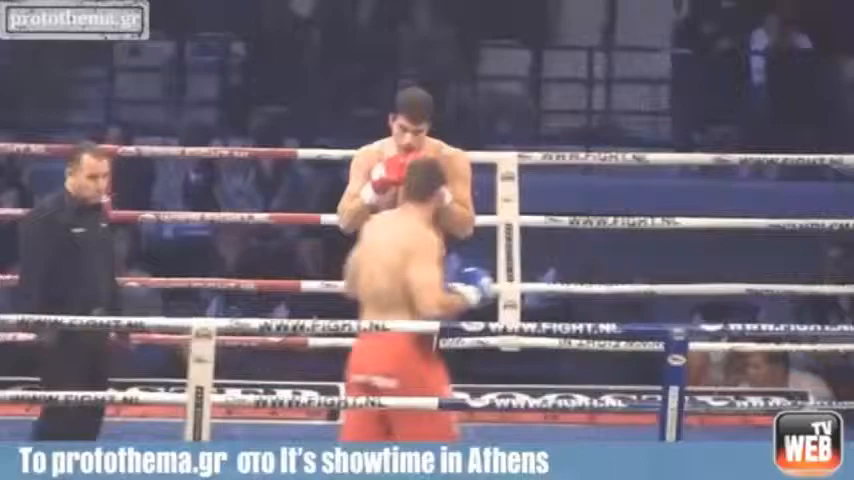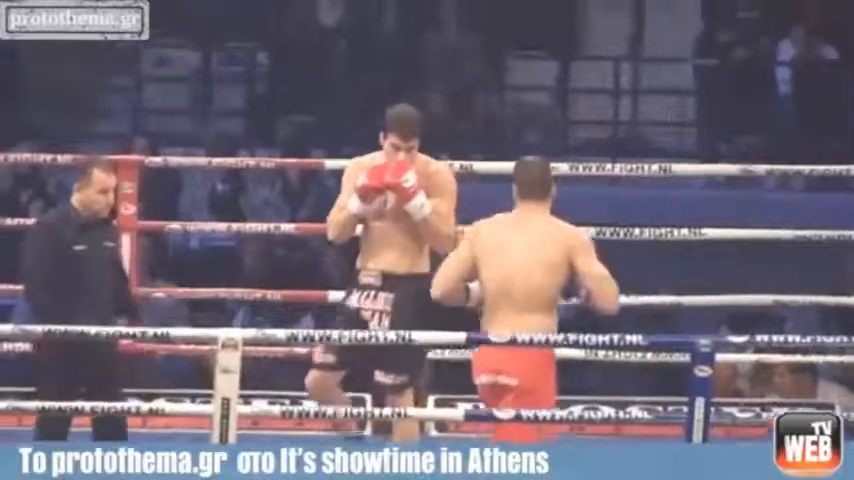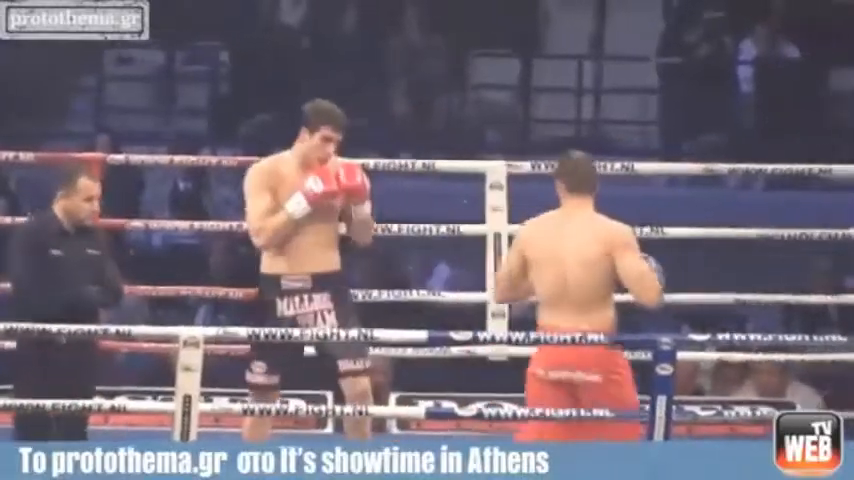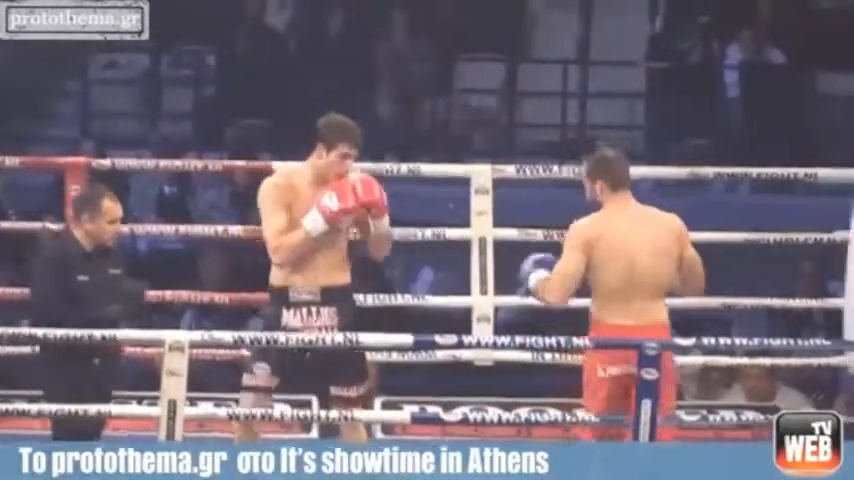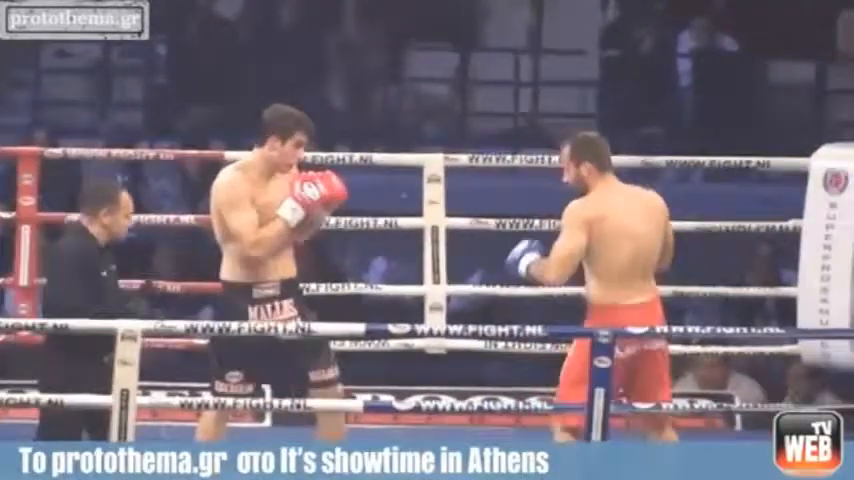
dt=0.5s
person 1, frame 1
left shoulder: (451, 160)
right shoulder: (367, 158)
left elbow: (465, 228)
right elbow: (346, 221)
left wrist: (439, 194)
right wrist: (373, 190)
person 1, frame 2
left shoulder: (436, 175)
right shoulder: (360, 169)
left elbow: (445, 242)
right elbow: (335, 233)
left wrist: (414, 199)
right wrist: (359, 200)
left hip: (407, 287)
right hip: (365, 283)
left knee: (398, 396)
right knee: (318, 382)
person 1, frame 3
left shoulder: (342, 172)
right shoulder: (264, 172)
left elbow: (363, 238)
right elbow: (261, 236)
left wrist: (361, 202)
right wrist: (304, 200)
left hip: (329, 287)
right hip: (280, 289)
left knee: (359, 388)
right knee: (262, 397)
person 1, frame 4
left shoulder: (356, 185)
right shoulder: (278, 187)
left elbow: (380, 252)
right elbow: (279, 253)
left wrist: (379, 216)
right wrist: (321, 216)
left hip: (335, 301)
right hip: (287, 303)
left knee: (349, 411)
right knee: (253, 404)
person 1, frame 5
left shoulder: (289, 175)
right shoulder: (232, 182)
right elbow: (256, 245)
left wrist: (319, 207)
right wrist: (296, 206)
left hip: (287, 294)
right hip: (243, 299)
left knee: (329, 390)
right knee: (224, 402)
person 2, frame 1
left shoulder: (374, 225)
right shoulder: (422, 237)
left elbow: (353, 285)
right elbow: (432, 307)
right wrist: (471, 295)
left hip: (365, 351)
right hip: (407, 353)
person 2, frame 2
left shoulder: (481, 231)
right shoulder: (569, 238)
left elbow: (440, 290)
right elbow: (609, 302)
right wrist: (587, 291)
left hip: (488, 356)
right hip: (532, 358)
left knee: (509, 441)
person 2, frame 3
left shoulder: (530, 232)
right shoulder: (614, 234)
left elbow: (501, 293)
right elbow: (650, 296)
right wrist: (651, 272)
left hip: (549, 352)
right hip: (599, 353)
right knee: (629, 443)
person 2, frame 4
left shoulder: (585, 231)
right shoulder: (672, 226)
left elbow: (555, 296)
right elbow: (696, 284)
left wrist: (535, 276)
right hip: (653, 342)
left knee: (601, 438)
person 2, frame 5
left shoulder: (584, 210)
right shoulder: (654, 202)
left elbow: (557, 271)
left wrist: (528, 261)
left hip: (609, 323)
right hip: (649, 319)
left knee: (566, 422)
right knee: (656, 419)
person 3, frame 1
left shoulder: (98, 213)
right shoulder: (46, 216)
right elbow: (31, 277)
left wrist: (116, 313)
left hip: (96, 326)
right hip: (63, 330)
left knee: (92, 406)
right knee: (61, 408)
person 3, frame 2
left shoulder: (106, 229)
right shoulder: (49, 229)
right elbow: (36, 289)
left wrist: (131, 316)
right wrist: (71, 326)
left hip: (102, 340)
right hip: (61, 344)
left knee: (112, 418)
right knee: (54, 421)
person 3, frame 3
left shoulder: (94, 238)
right shoulder: (31, 234)
left elbow: (113, 292)
right elbow: (26, 295)
left wrist: (101, 292)
right wrist: (78, 296)
left hip: (82, 347)
right hip: (40, 349)
left knee: (74, 428)
right knee: (33, 428)
person 3, frame 4
left shoulder: (111, 256)
right shoulder: (53, 257)
left elbow: (122, 306)
right elbow: (48, 318)
left wrist: (132, 300)
right wrist: (103, 316)
left hip: (102, 365)
right hip: (66, 368)
left knee: (86, 437)
right knee: (73, 440)
person 3, frame 5
left shoulder: (100, 251)
right shoulder: (69, 253)
right elbow: (74, 317)
left wrist: (132, 306)
right wrist: (130, 313)
left hip: (98, 366)
right hip: (68, 369)
